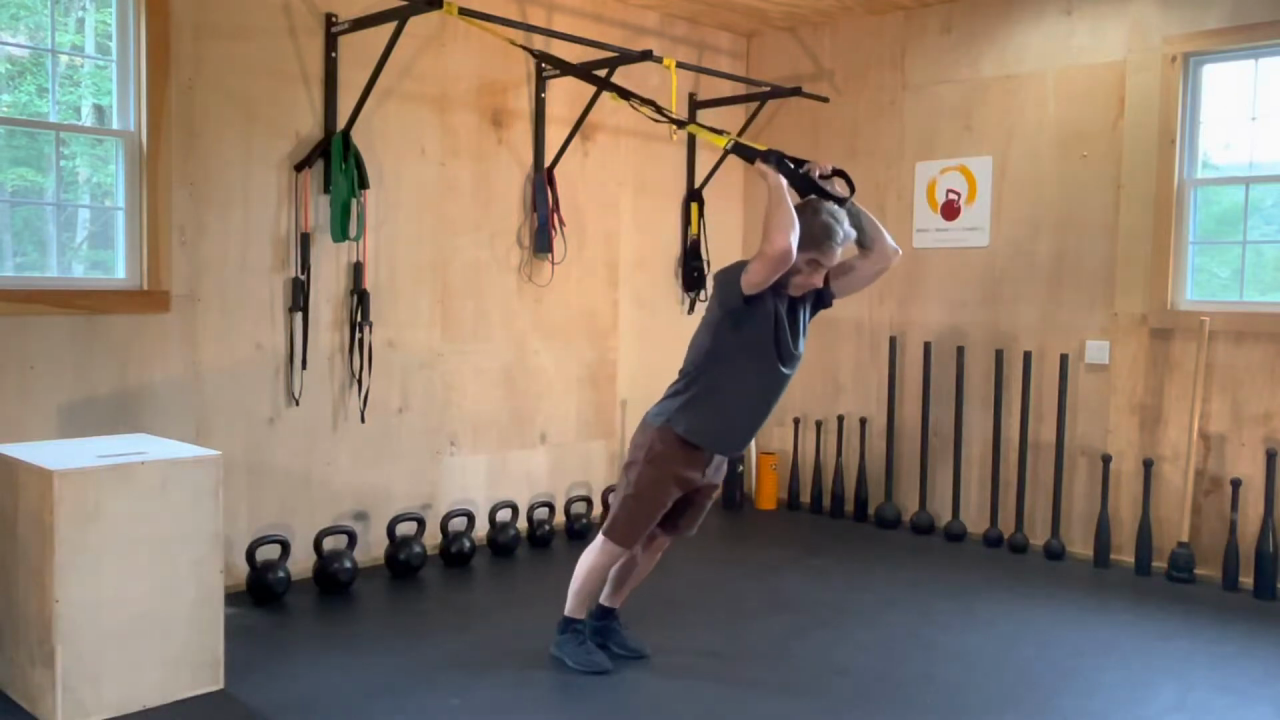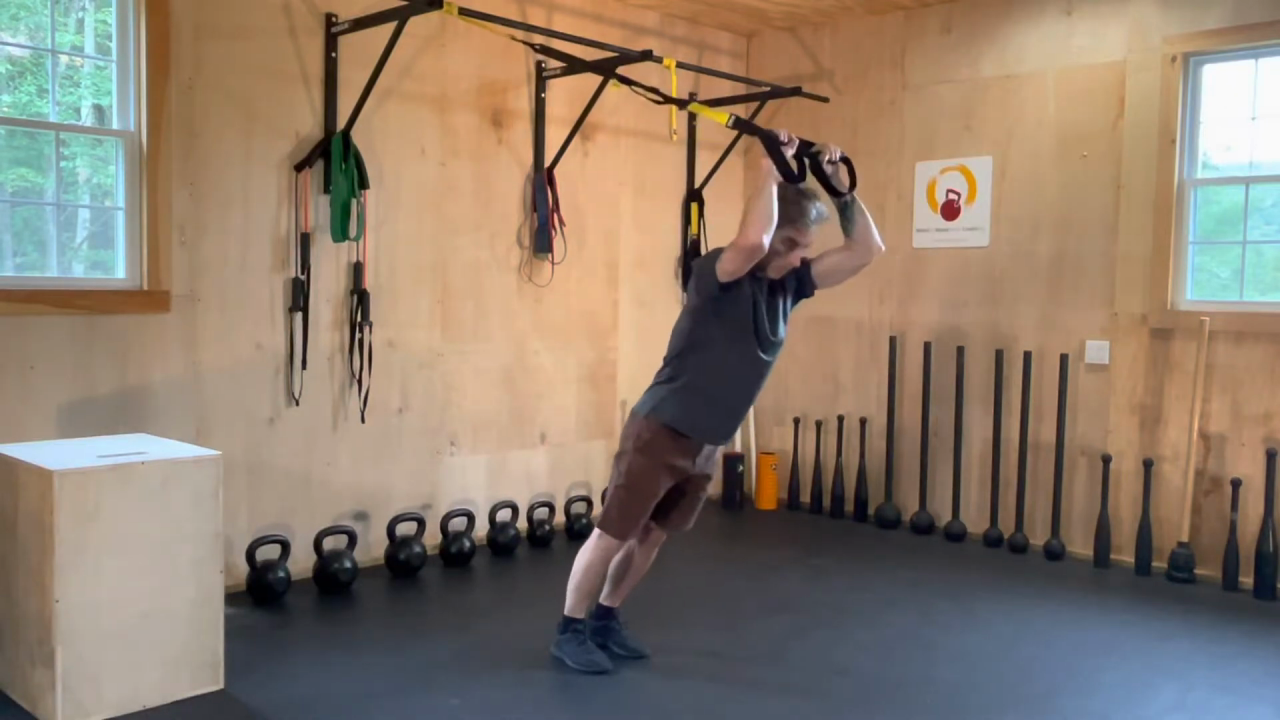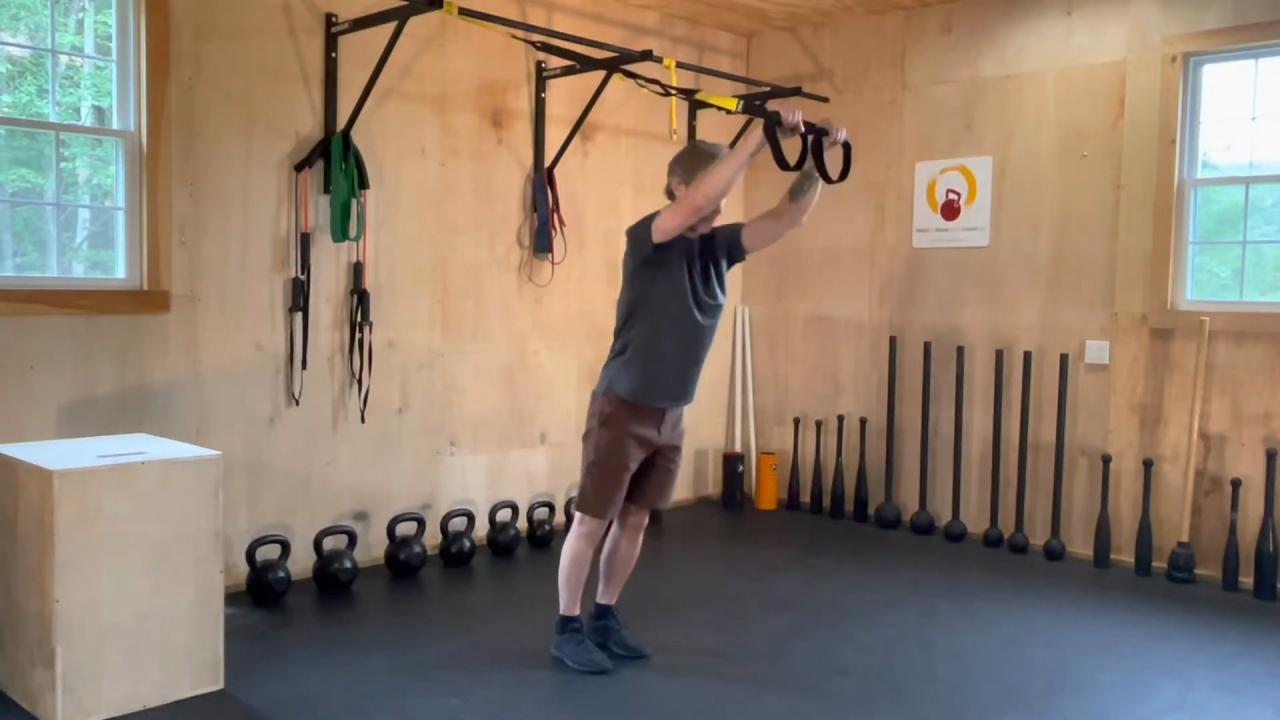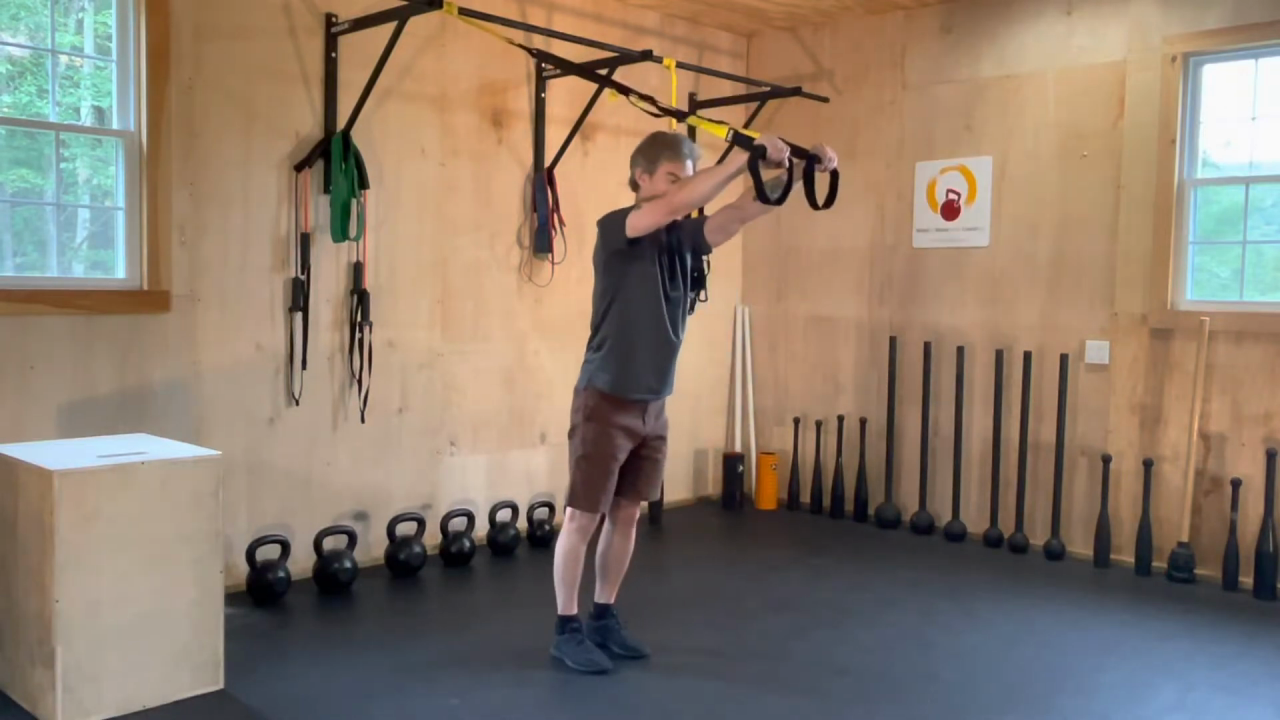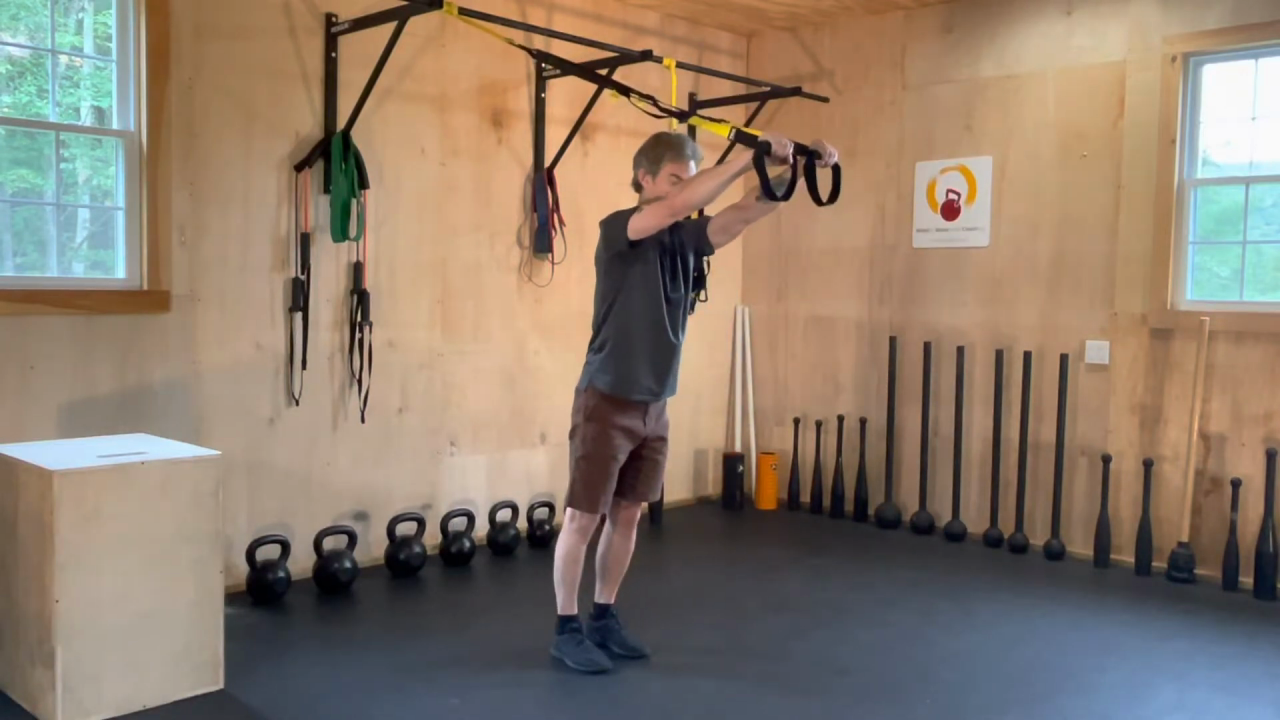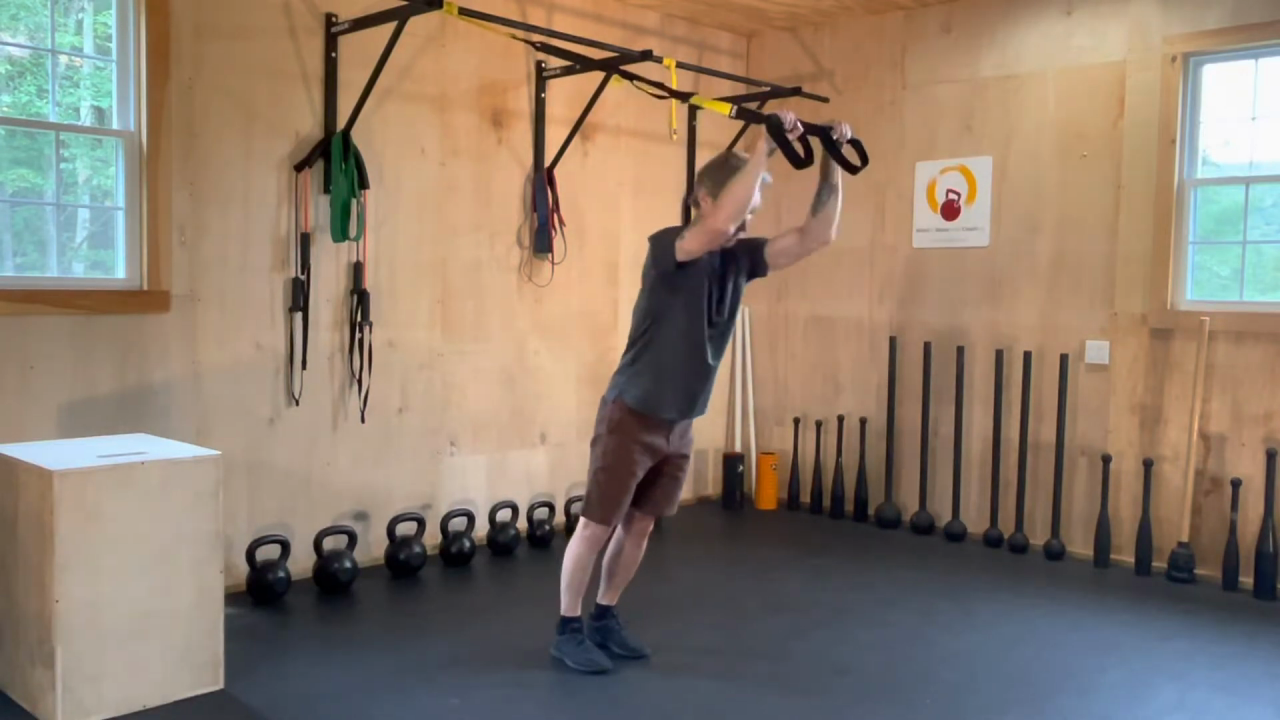
dt=0.5s
person 1, frame 1
left shoulder: (807, 295)
right shoulder: (739, 286)
left elbow: (884, 254)
right elbow: (779, 249)
left wrist: (836, 198)
right wrist: (776, 183)
left hip: (714, 455)
right hip: (669, 442)
left knee: (654, 542)
right knee: (616, 541)
left ankle: (604, 621)
right ankle: (569, 631)
person 1, frame 2
left shoulder: (788, 282)
right shoulder: (716, 272)
left elbow: (866, 249)
right elbow: (752, 242)
left wrist: (837, 182)
right wrist: (773, 166)
left hip: (705, 444)
right hip: (659, 432)
left knee: (650, 537)
right knee: (612, 536)
left ankle: (605, 620)
right ankle: (570, 630)
person 1, frame 3
left shoulder: (718, 246)
right shoulder: (646, 240)
left elbow: (788, 215)
right elbow: (697, 202)
left wrist: (816, 158)
right wrist: (758, 137)
left hip: (669, 415)
right hip: (621, 409)
left knee: (635, 521)
right knee: (592, 522)
left ankle: (604, 619)
right ankle: (567, 630)
person 1, frame 4
left shoulder: (683, 237)
right shoulder: (615, 230)
left elbow: (746, 210)
right elbow: (673, 205)
right wrist: (745, 157)
left hip: (652, 405)
right hip: (604, 402)
left knee: (625, 516)
right knee: (583, 518)
left ankle: (604, 619)
right ankle: (567, 630)
person 1, frame 5
left shoulder: (686, 238)
right shoulder: (620, 230)
left elbow: (748, 210)
right elbow: (677, 207)
left wrist: (795, 169)
right wrist: (748, 157)
left hip: (653, 405)
right hip: (606, 402)
left knee: (626, 515)
right knee: (583, 518)
left ankle: (603, 620)
right ankle: (567, 630)
person 1, frame 6
left shoulder: (740, 257)
right shoulder: (669, 248)
left elbow: (816, 235)
right elbow: (717, 225)
left wrist: (829, 165)
right wrist: (764, 149)
left hip: (679, 423)
right hip: (631, 416)
left knee: (639, 526)
right knee: (597, 526)
left ankle: (602, 621)
right ankle: (567, 630)
